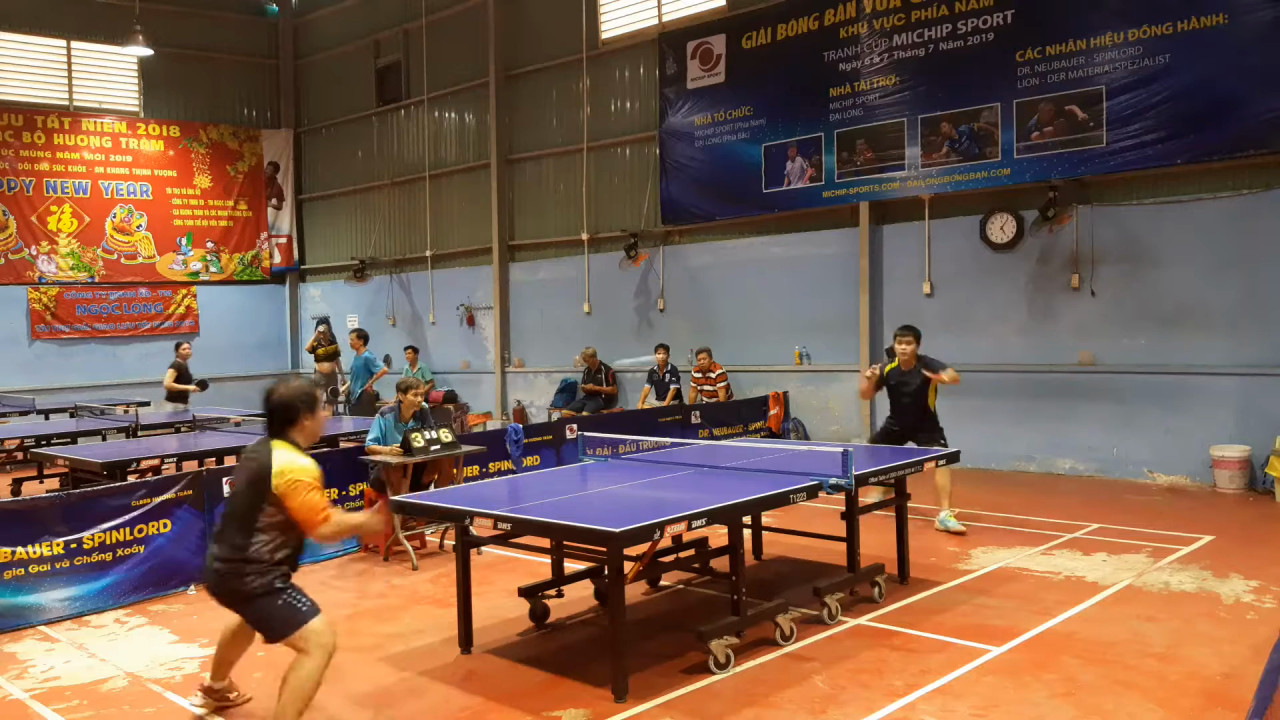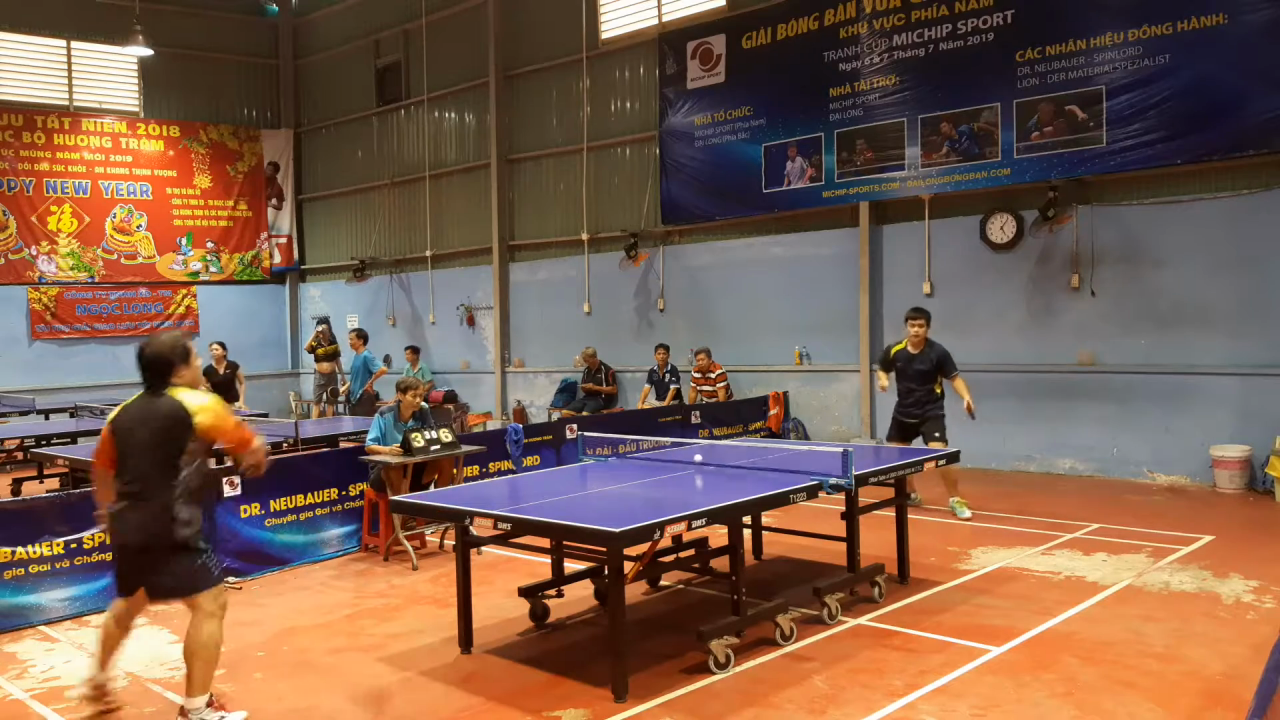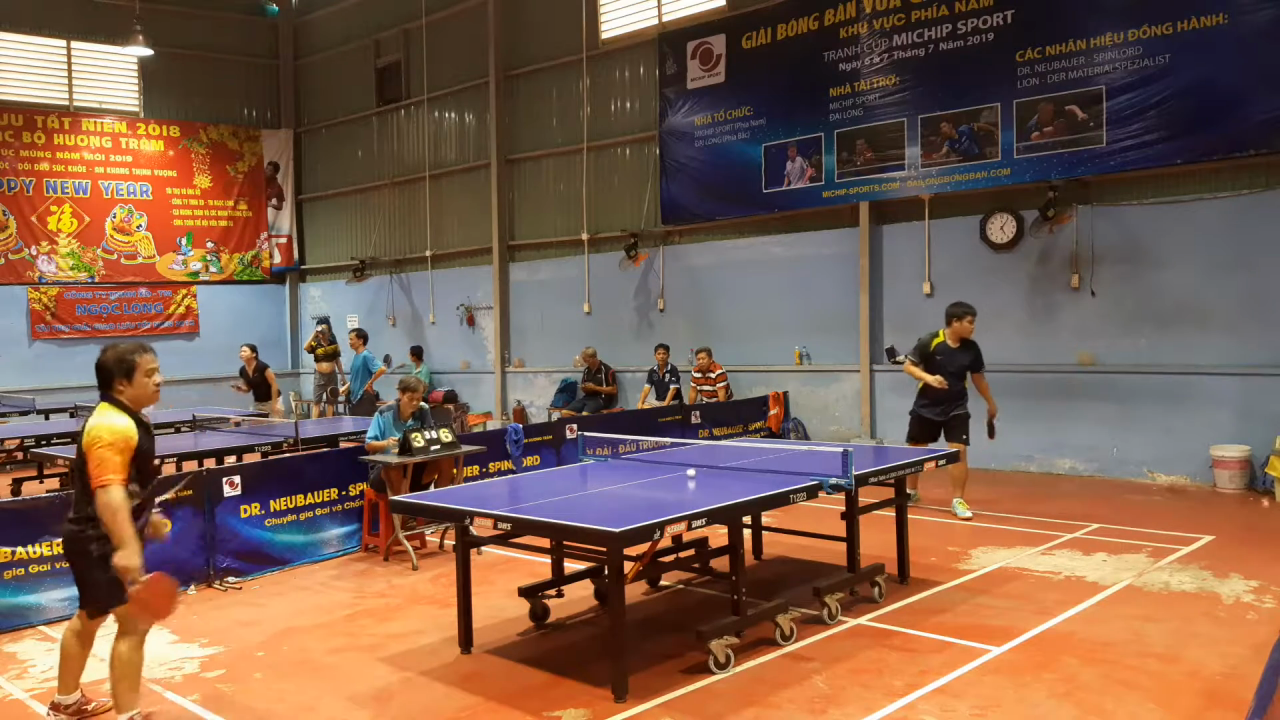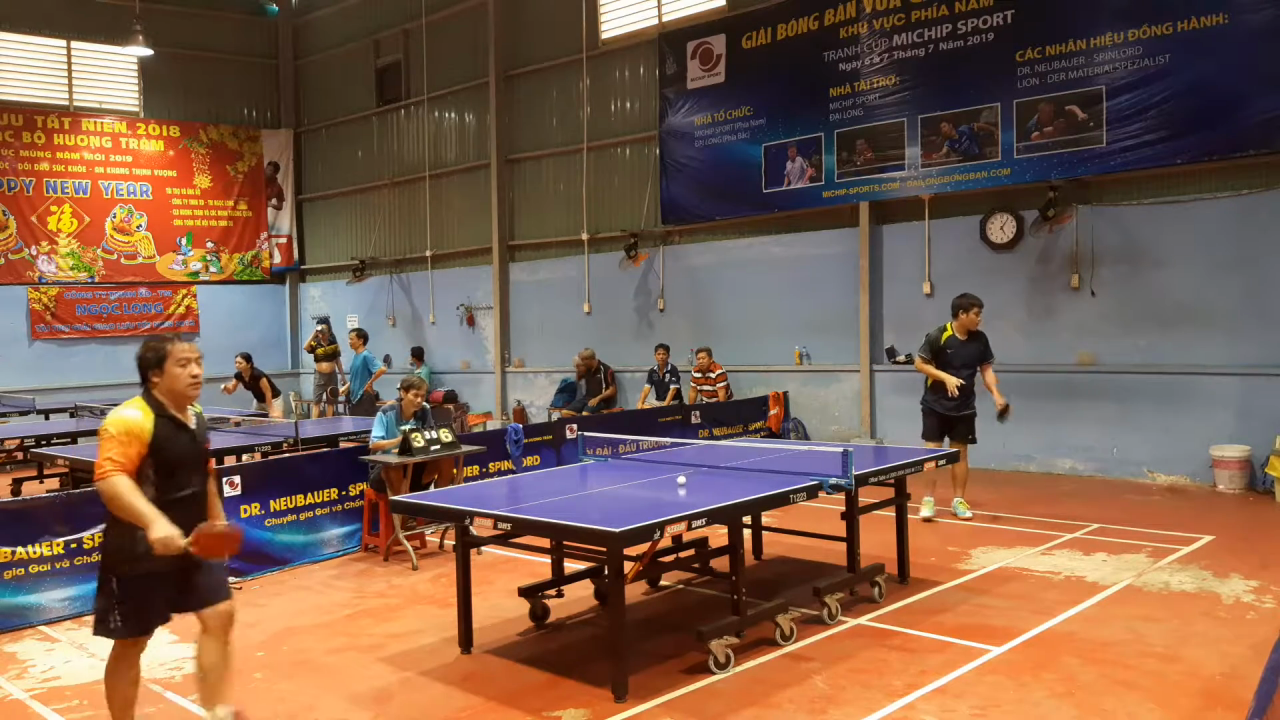
dt=0.5s
person 1, frame 1
left shoulder: (259, 452)
right shoulder: (295, 466)
right elbow: (324, 528)
right wrist: (365, 521)
left hip: (224, 566)
right hip: (254, 576)
left knee: (251, 619)
right knee: (320, 643)
left ankle: (213, 689)
person 1, frame 2
left shoulder: (123, 413)
right shoulder: (199, 405)
left elbow: (102, 467)
right elbow: (253, 450)
left wrist: (106, 505)
right wrist: (256, 456)
left hip: (130, 526)
right hip: (172, 529)
left knee: (128, 602)
right knee: (210, 607)
left ankle: (98, 683)
person 1, frame 3
left shoulder: (110, 418)
right shoulder: (115, 426)
right elbow: (108, 490)
left wrist: (149, 515)
right wrist: (127, 547)
left hip: (89, 537)
right hip: (101, 542)
left knee: (89, 618)
right knee: (135, 622)
person 1, frame 4
left shoulder: (195, 417)
right shoulder: (129, 420)
right elbow: (110, 480)
left wrist: (216, 520)
right wrist: (154, 522)
left hip: (185, 547)
right hip: (138, 554)
left knee: (219, 617)
right knee: (132, 644)
person 2, frame 1
left shoulder: (929, 365)
right shoulder: (888, 369)
left elbow: (954, 376)
right elbow: (866, 396)
left wrist: (944, 378)
right wrist: (869, 380)
left hip: (926, 425)
right hip: (896, 424)
left ankle: (945, 515)
right ankle: (887, 489)
person 2, frame 2
left shoulder: (938, 352)
right shoulder: (894, 351)
left elbow: (954, 378)
right elbow: (882, 370)
left wrist: (966, 397)
right wrist: (882, 380)
left hip: (931, 411)
right hip: (903, 412)
left ankle: (955, 500)
right ankle: (911, 494)
person 2, frame 3
left shoulder: (972, 348)
right shoulder: (929, 342)
left elbow: (978, 377)
right elbow: (909, 366)
left wrist: (991, 403)
right wrist: (928, 378)
left hip: (956, 409)
right hip: (926, 407)
left knee: (959, 452)
left ankle: (958, 501)
right ankle: (911, 491)
person 2, frame 4
left shoulder: (980, 339)
right shoulder: (938, 337)
left elbow: (987, 367)
right elbow: (920, 364)
left wrist: (995, 393)
right wrist: (946, 377)
left hip: (964, 406)
right hip: (936, 404)
left knee: (960, 452)
right knee: (933, 450)
left ankle: (958, 500)
right ankle: (929, 500)
